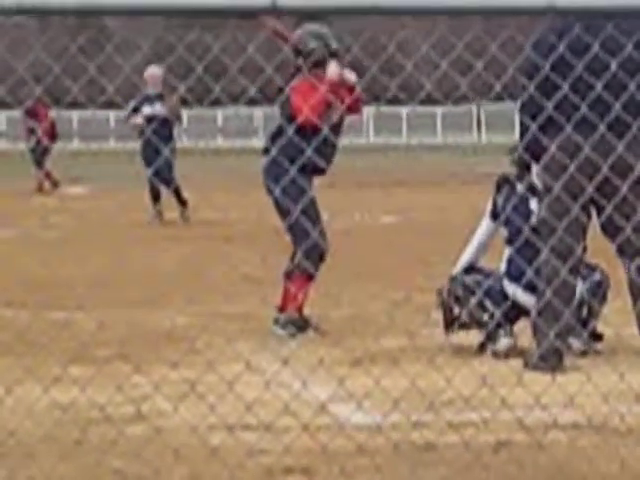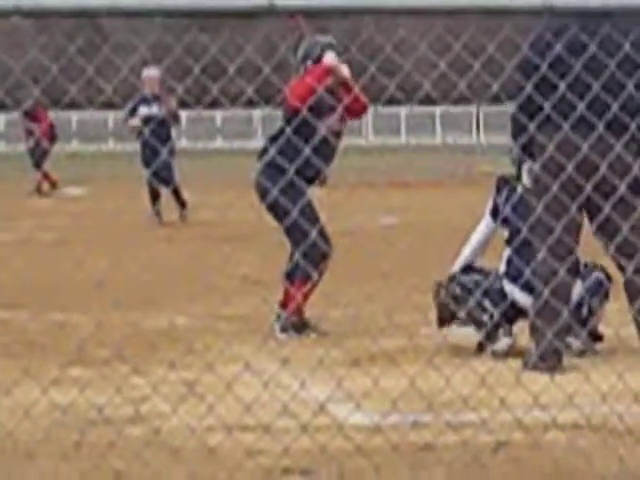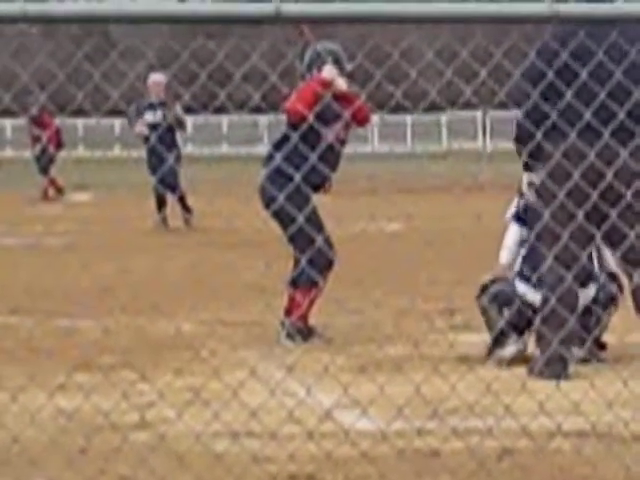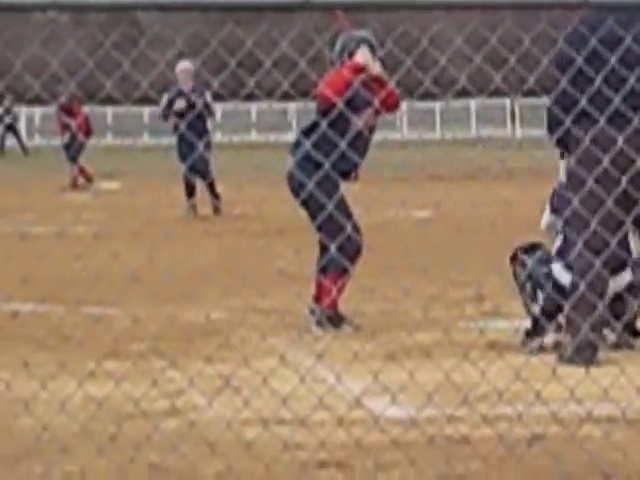
dt=0.7s
person 1, frame 1
left shoulder: (554, 36)
left elbow: (534, 102)
left wrist: (534, 156)
left hip: (566, 150)
left knee: (560, 251)
left ankle: (548, 349)
person 1, frame 2
left shoulder: (550, 34)
left elbow: (528, 101)
left wrist: (526, 154)
left hip: (558, 149)
left knee: (554, 251)
left ankle: (547, 349)
person 1, frame 3
left shoulder: (560, 40)
left elbow: (534, 104)
left wrist: (531, 162)
left hip: (568, 158)
left knee: (560, 258)
left ankle: (553, 357)
person 1, frame 4
left shoulder: (590, 27)
left elbow: (566, 94)
left wrist: (562, 140)
left hip: (599, 140)
left knee: (588, 241)
left ankle: (580, 342)
person 2, frame 1
left shoulder: (325, 85)
right shoulder: (303, 85)
left elbow: (353, 107)
right elbow: (310, 115)
left wrist: (350, 84)
right wrist: (330, 81)
left hip: (296, 176)
right hip: (285, 175)
left knee: (308, 245)
right knee: (312, 245)
left ankle: (287, 312)
right ankle: (290, 316)
person 2, frame 2
left shoulder: (334, 93)
right shoulder: (307, 90)
left elbow: (360, 108)
right elbow: (294, 96)
left wrist: (346, 80)
right wrist: (324, 68)
left hip: (291, 182)
right hip: (278, 180)
left knee: (308, 246)
right knee: (316, 248)
left ankle: (288, 311)
right ankle: (290, 317)
person 2, frame 3
left shoulder: (339, 102)
right shoulder: (309, 94)
left elbow: (364, 118)
right elbow: (293, 111)
left wrist: (345, 92)
right wrist: (321, 82)
left hip: (297, 189)
right hip: (283, 186)
left knee: (311, 253)
right knee: (319, 254)
left ankle: (292, 319)
right ankle: (295, 324)
person 2, frame 4
left shoulder: (368, 88)
right shoulder: (339, 81)
left elbow: (393, 103)
right elbow: (324, 95)
left wrist: (378, 76)
right wrist: (355, 67)
left hip: (323, 176)
right hip: (311, 173)
left knee: (336, 240)
right knee: (347, 241)
left ankle: (321, 304)
right ankle: (325, 311)
person 3, frame 1
left shoulder: (505, 188)
left elbow: (481, 239)
left wrist: (455, 276)
left hip: (517, 295)
left knee: (461, 281)
right knee: (596, 276)
left ankle: (497, 331)
right ankle: (580, 331)
person 3, frame 2
left shoulder: (506, 190)
left elbow: (478, 240)
left wrist: (452, 277)
left hip: (518, 297)
left knee: (459, 280)
right knee: (598, 275)
left ankle: (496, 332)
right ankle: (579, 333)
person 3, frame 3
left shoulder: (525, 201)
left elbow: (505, 261)
right elbow: (609, 267)
left hip: (532, 297)
right hip: (581, 295)
left knee: (490, 291)
right knee: (611, 284)
left ankle: (508, 339)
right ankle: (586, 342)
person 3, frame 4
left shoulder: (567, 186)
left elbow: (546, 227)
right hip: (614, 283)
left knee: (523, 256)
left ankle: (544, 328)
right ankle: (618, 328)
person 4, frame 1
left shoulder: (167, 98)
right shoulder: (141, 100)
left elbow: (177, 120)
right elbow: (130, 117)
left wrist: (173, 109)
right wrist: (135, 121)
left hip: (166, 143)
right hip: (149, 143)
left knee: (167, 177)
right knee: (153, 176)
left ankle: (183, 204)
right ankle: (157, 210)
person 4, frame 2
left shoulder: (166, 99)
right shoulder: (138, 101)
left elbow: (175, 121)
right elbow: (128, 119)
left wrist: (171, 111)
right wrist: (132, 122)
left hip: (165, 144)
right hip: (147, 144)
left knee: (167, 176)
right knee: (152, 176)
left ankle: (182, 205)
right ankle: (156, 211)
person 4, frame 3
left shoulder: (171, 105)
right shoulder: (142, 106)
left elbow: (182, 126)
right elbow: (133, 119)
left wrist: (174, 116)
right wrist: (137, 127)
left hip: (171, 149)
right hip: (153, 150)
left knee: (172, 182)
right knee: (158, 182)
left ankle: (186, 211)
right ankle: (162, 216)
person 4, frame 4
left shoulder: (201, 92)
right shoulder: (172, 94)
left elbow: (210, 113)
right elbow: (164, 115)
left wrist: (198, 103)
right wrist: (175, 108)
left hip: (201, 136)
right hip: (184, 137)
left knee: (203, 169)
right knee: (188, 170)
left ankle: (215, 198)
right ankle: (191, 203)
